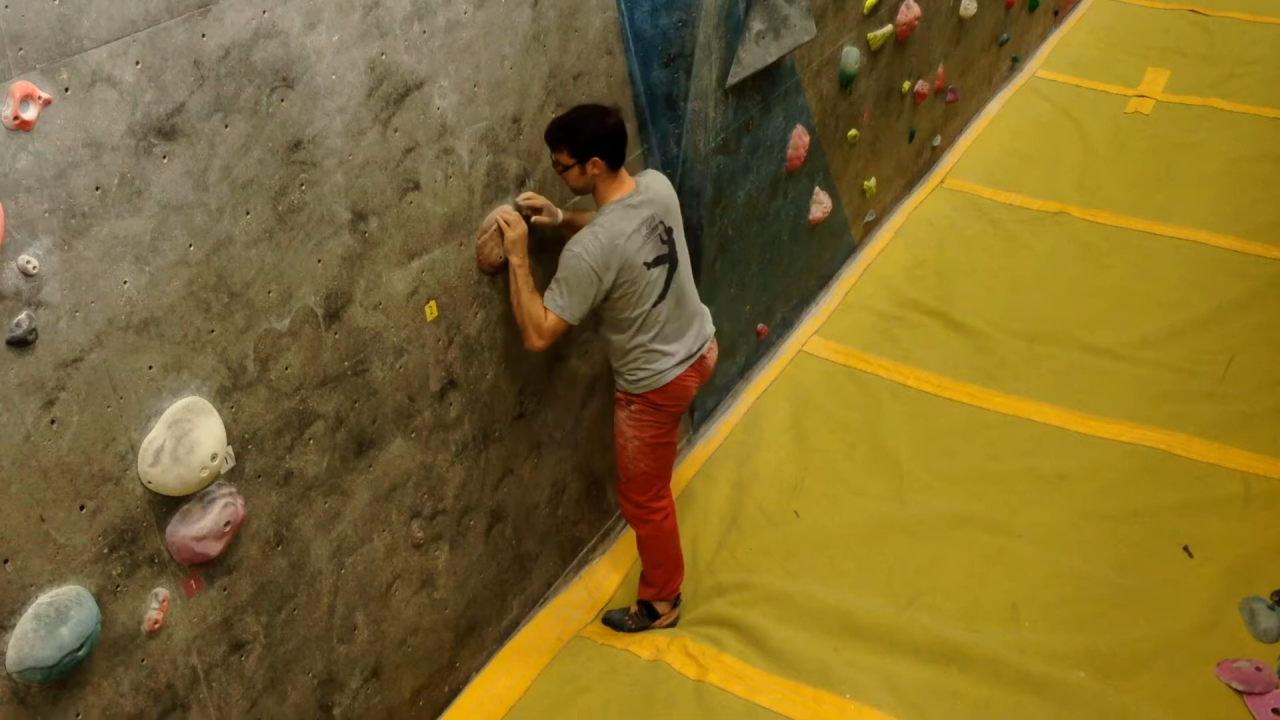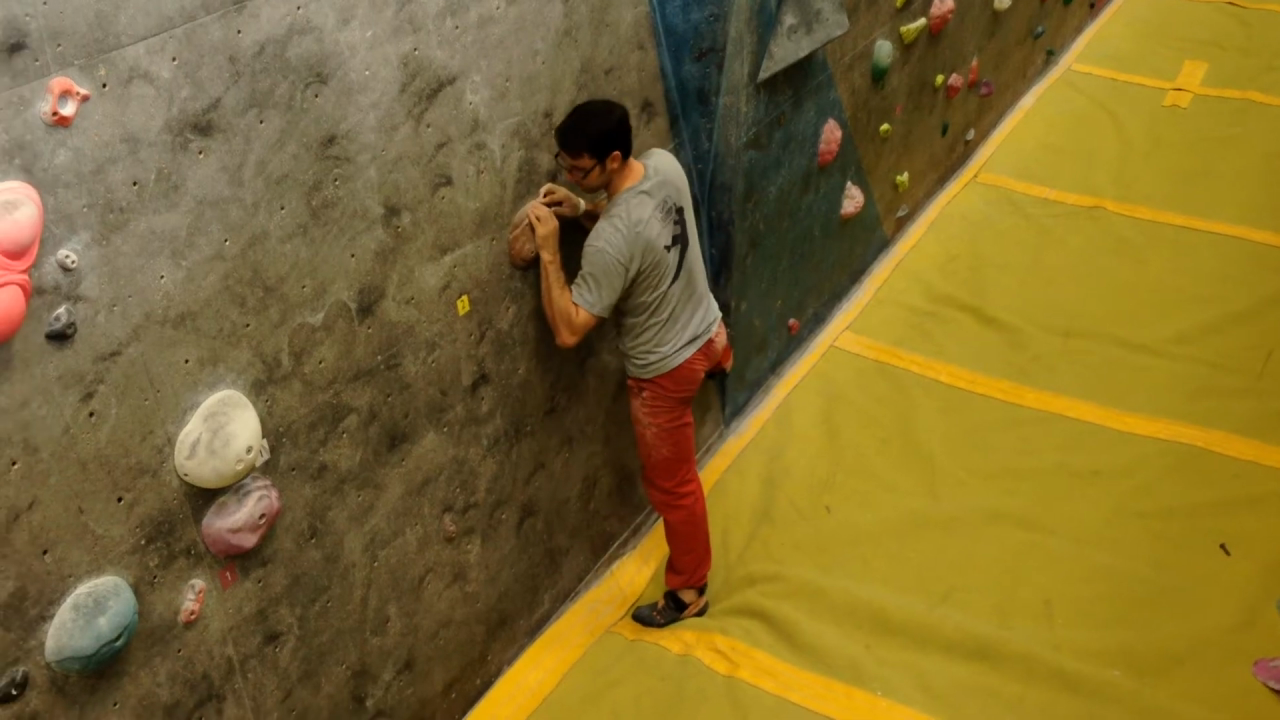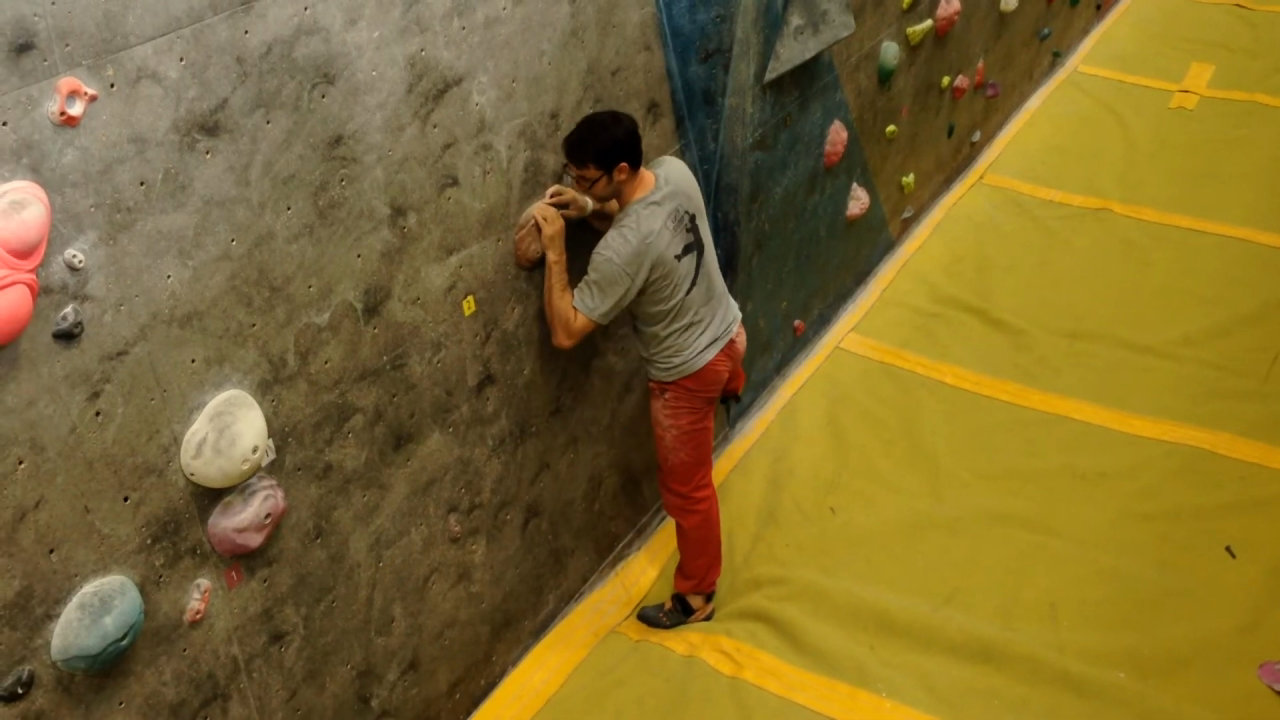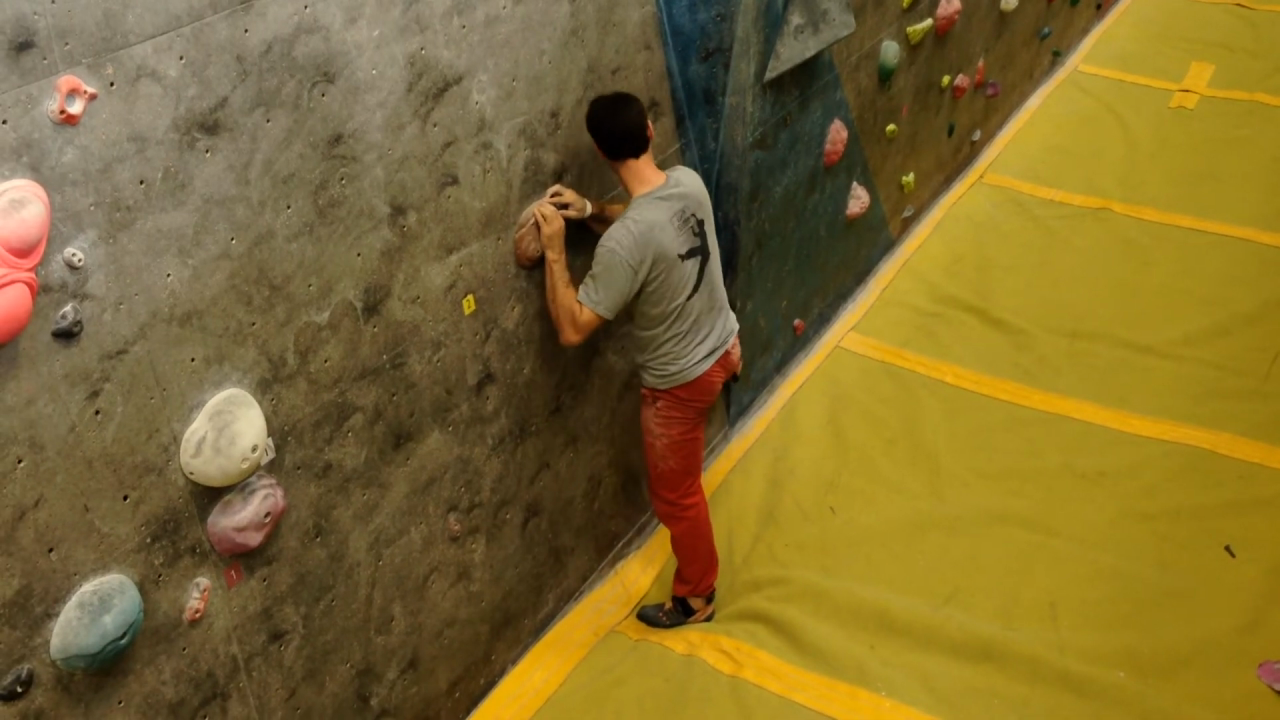
dt=0.5s
person 1, frame 1
left shoulder: (589, 253)
right shoulder: (657, 185)
left elbow: (538, 335)
left wrist: (517, 257)
right wrist: (561, 218)
left hip: (655, 385)
right hip: (701, 345)
left knee: (644, 499)
left ankle: (660, 603)
person 1, frame 2
left shoulder: (611, 242)
right shoulder: (664, 164)
left elbow: (568, 331)
left wrist: (548, 251)
right wrist: (582, 207)
left hip: (665, 370)
right hip: (708, 328)
left knee: (671, 485)
left ankle: (688, 591)
right ankle: (721, 363)
person 1, frame 3
left shoulder: (622, 251)
right shoulder: (675, 170)
left elbow: (565, 332)
left wrist: (555, 251)
right wrist: (590, 207)
left hip: (687, 374)
right hip: (729, 331)
left knee: (686, 490)
left ankle: (695, 597)
right ankle: (732, 390)
person 1, frame 4
left shoulder: (624, 244)
right shoulder: (689, 181)
left elbow: (572, 329)
left wrist: (554, 250)
right wrist: (591, 210)
left hip: (680, 382)
right hip: (723, 342)
left knee: (676, 496)
left ankle: (695, 597)
right ankle: (730, 373)
